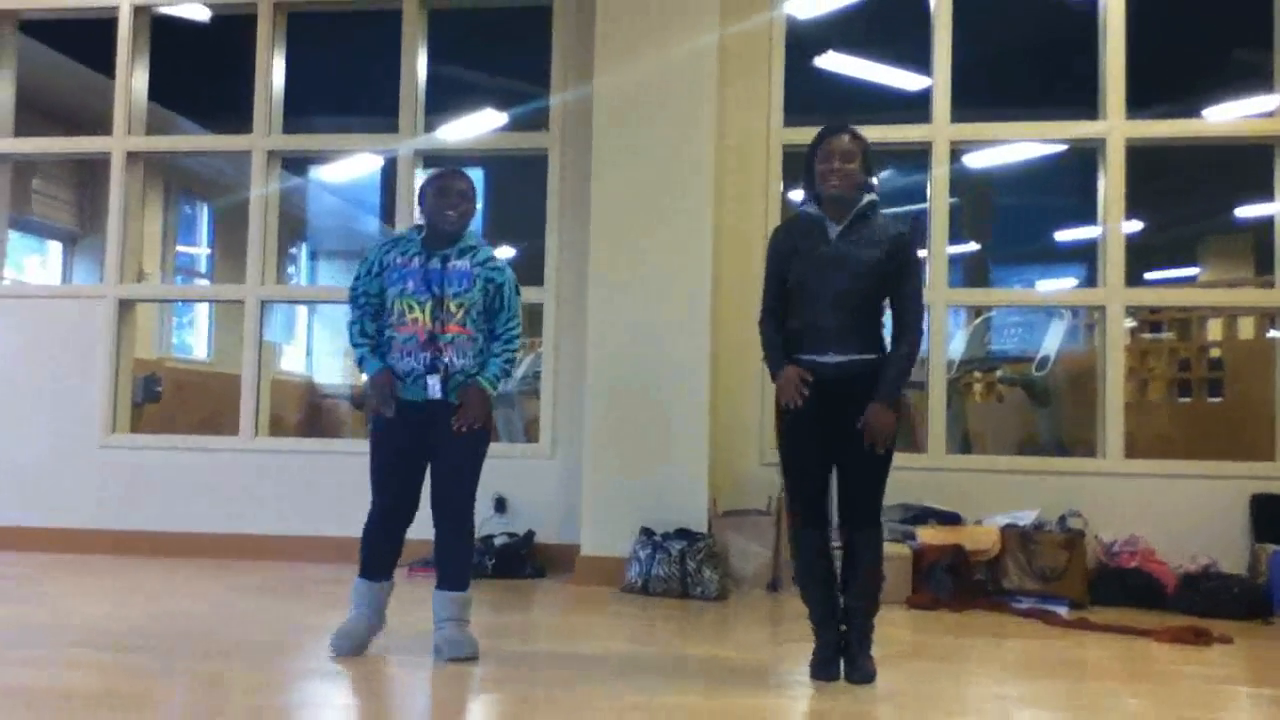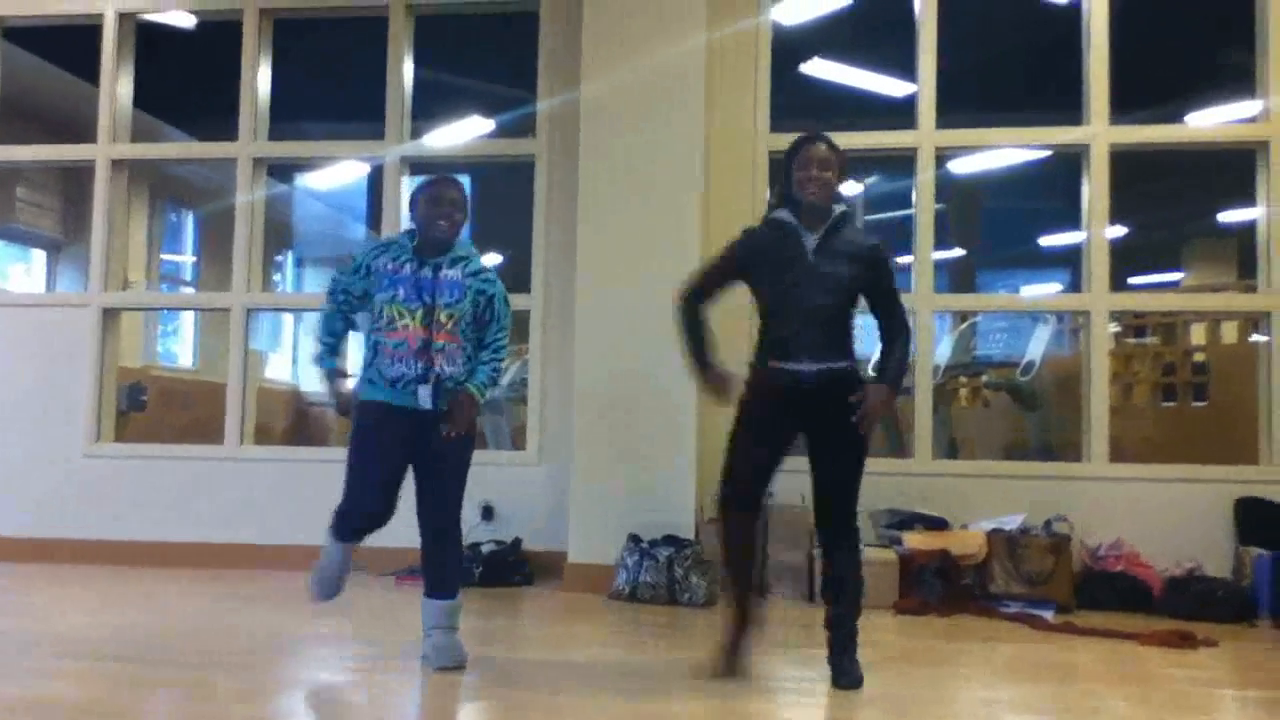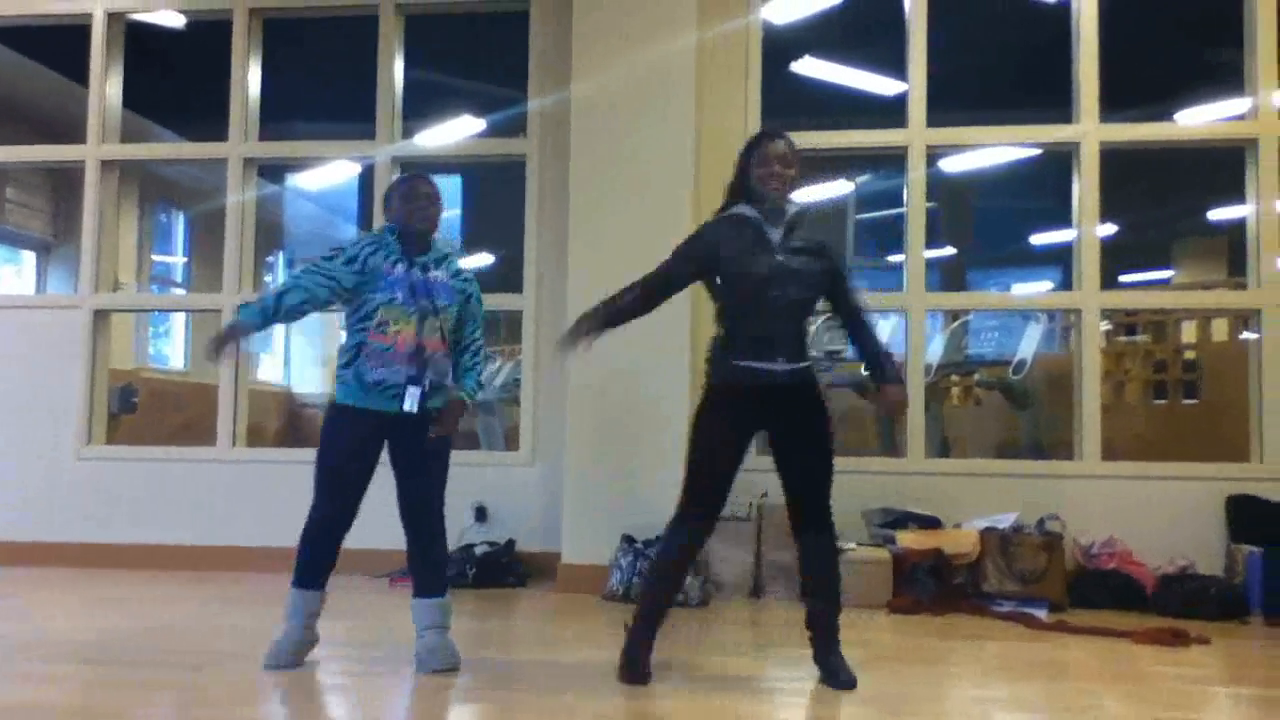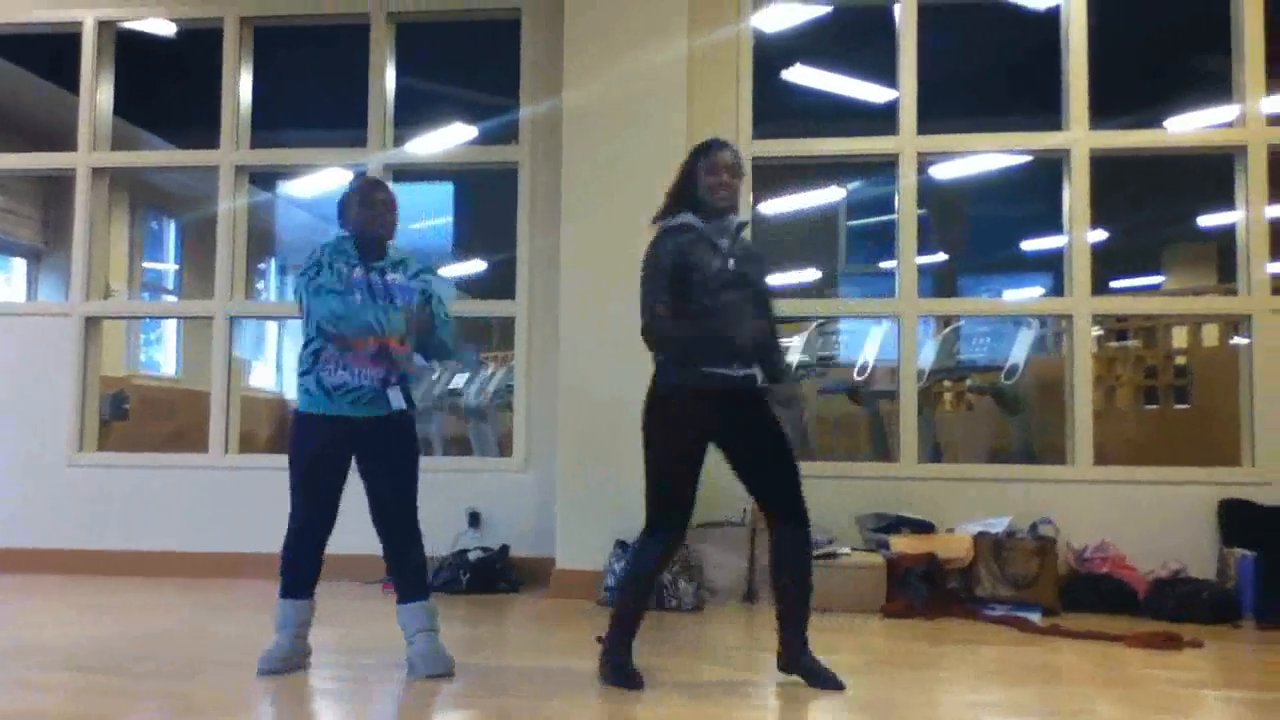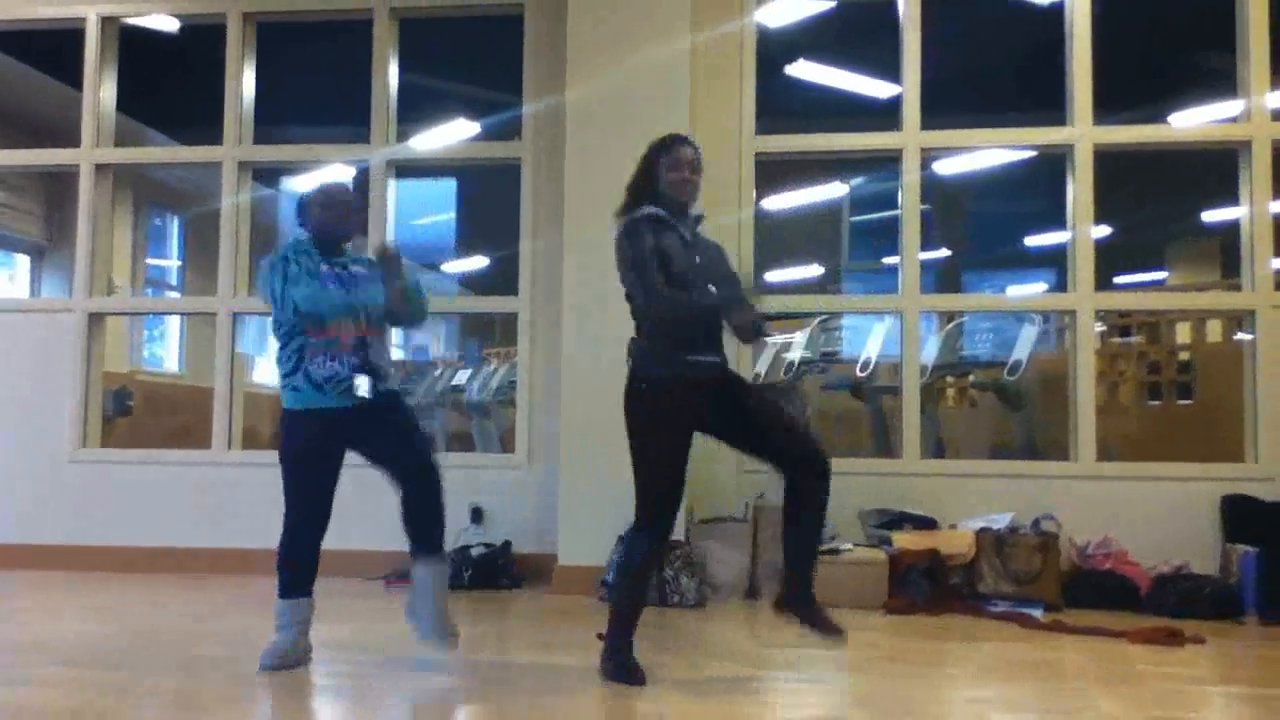
dt=0.2s
person 1, frame 1
left shoulder: (891, 238)
right shoulder: (789, 236)
left elbow: (908, 327)
right elbow: (773, 318)
left wrist: (888, 398)
right wrist: (780, 368)
left hip: (865, 388)
right hip: (805, 388)
left knee: (861, 518)
right knee: (806, 517)
left ankle: (857, 642)
right ankle: (827, 635)
person 1, frame 2
left shoulder: (863, 248)
right shoulder: (763, 241)
left elbow: (896, 328)
right elbow: (695, 297)
left wrist: (886, 384)
right wrist: (707, 366)
left hip: (839, 392)
right hip: (772, 388)
left knee: (837, 523)
right knee: (737, 504)
left ankle: (842, 646)
right ankle: (741, 622)
person 1, frame 3
left shoulder: (814, 249)
right shoulder: (720, 237)
left elbow: (853, 321)
right elbow: (653, 290)
left wrist: (887, 375)
right wrist: (600, 317)
left hip: (796, 391)
right hip: (733, 389)
left knee: (815, 521)
right knee: (696, 518)
left ankle: (826, 646)
right ankle: (639, 641)
person 1, frame 4
left shoulder: (747, 254)
right shoulder: (671, 244)
left elbow: (762, 332)
right elbow: (656, 331)
left wrist: (775, 375)
right wrist: (731, 337)
left hip: (738, 397)
right hip: (681, 397)
left knee: (790, 515)
right knee: (666, 527)
left ankle: (794, 649)
right ankle: (616, 649)
person 1, frame 5
left shoulder: (709, 248)
right shoulder: (640, 235)
left elbow: (744, 324)
right elbow: (661, 309)
left wrist: (746, 315)
right wrist: (725, 309)
left hip: (714, 380)
right hip: (660, 386)
left knee: (809, 464)
right knee: (655, 517)
left ankle: (798, 593)
right ankle: (616, 646)
person 2, frame 1
left shoulder: (491, 268)
right shoulder: (387, 256)
left elbow: (507, 335)
right elbow: (362, 315)
left wrist: (485, 384)
right wrist: (375, 369)
left hip: (462, 405)
right hip: (400, 402)
left knee: (454, 511)
right knee: (390, 506)
left ankle: (451, 621)
right ankle: (367, 608)
person 2, frame 2
left shoulder: (480, 276)
right shoulder: (380, 259)
left elbow: (497, 344)
right elbow: (343, 303)
left wrist: (471, 390)
right wrist: (329, 359)
left hip: (450, 412)
right hip: (382, 404)
left knee: (441, 519)
right knee: (367, 504)
left ankle: (440, 630)
right ankle: (340, 544)
person 2, frame 3
left shoulder: (458, 277)
right shoulder: (364, 257)
left elbow: (472, 346)
right elbow: (306, 287)
left wrist: (462, 395)
right wrist: (250, 317)
left hip: (426, 414)
right hip: (356, 408)
left knee: (425, 520)
right knee: (330, 514)
left ankle: (433, 632)
right ankle: (299, 627)
person 2, frame 4
left shoulder: (413, 276)
right shoulder: (321, 265)
left elbow: (442, 345)
right elbow: (325, 310)
left wrist: (434, 335)
right wrist: (385, 325)
left hip: (389, 414)
right hip: (323, 414)
left knee: (400, 523)
right knee: (309, 522)
left ankle: (423, 638)
right ankle: (291, 637)
person 2, frame 5
left shoulder: (367, 267)
right shoulder: (286, 264)
left elbow: (412, 314)
right elbow: (306, 304)
left wrist: (396, 279)
right wrist: (376, 296)
left hip: (371, 397)
right hip: (311, 405)
left knee: (423, 480)
right knee: (305, 518)
left ankle: (428, 596)
right ankle: (292, 633)
